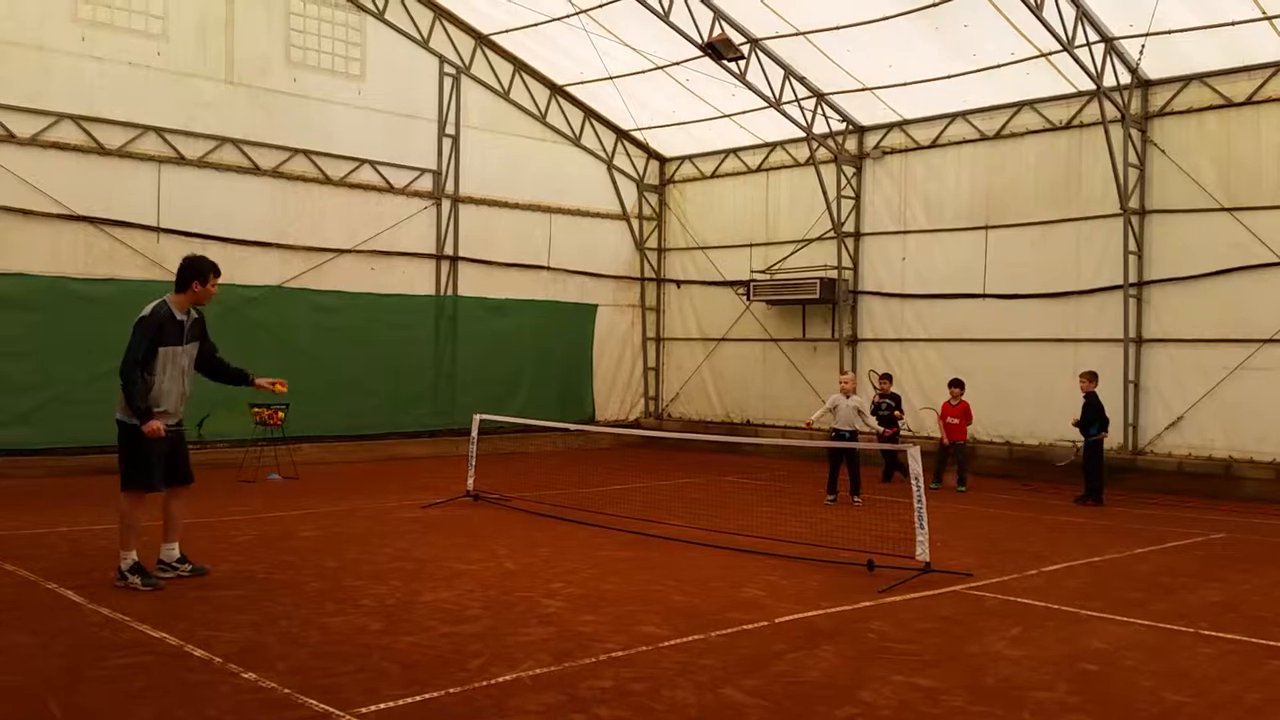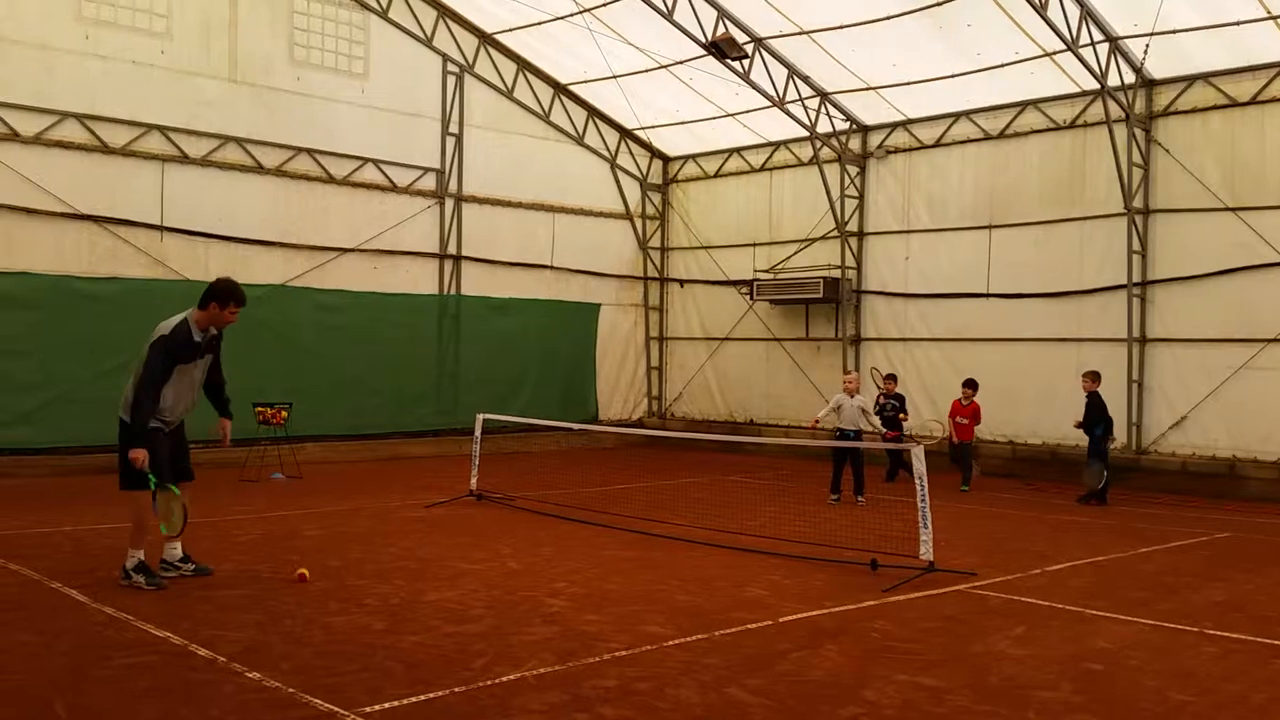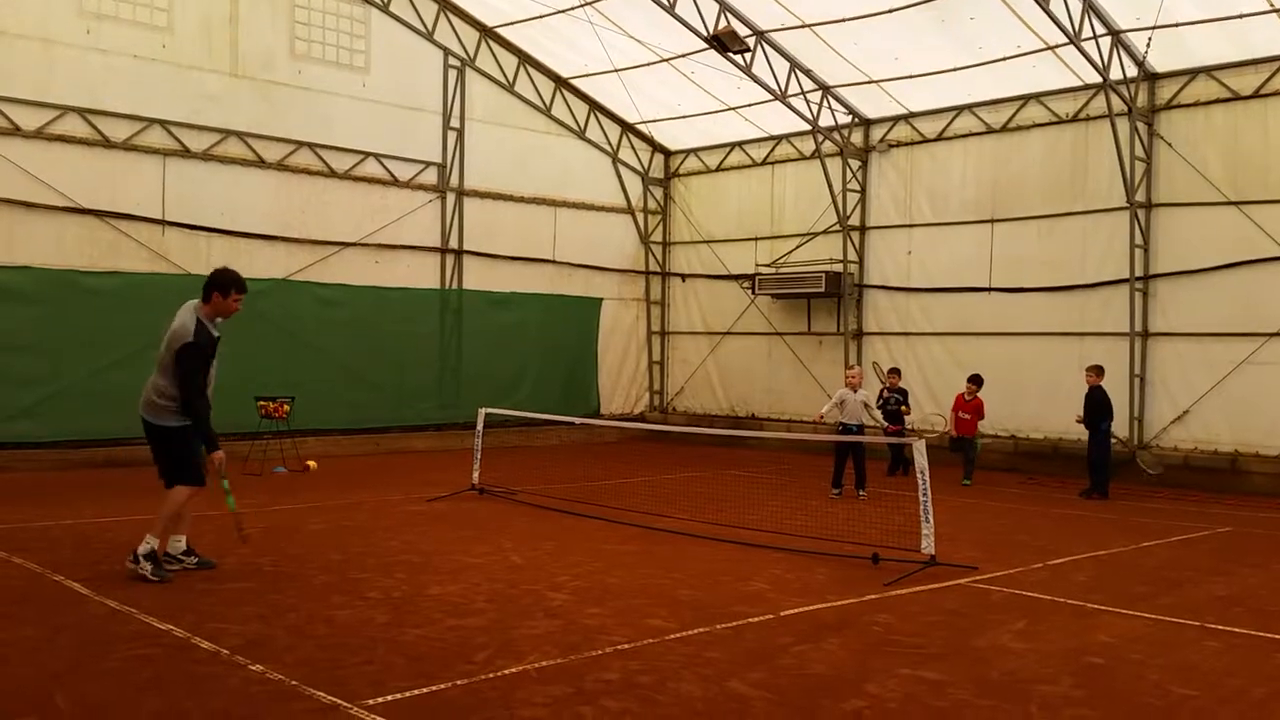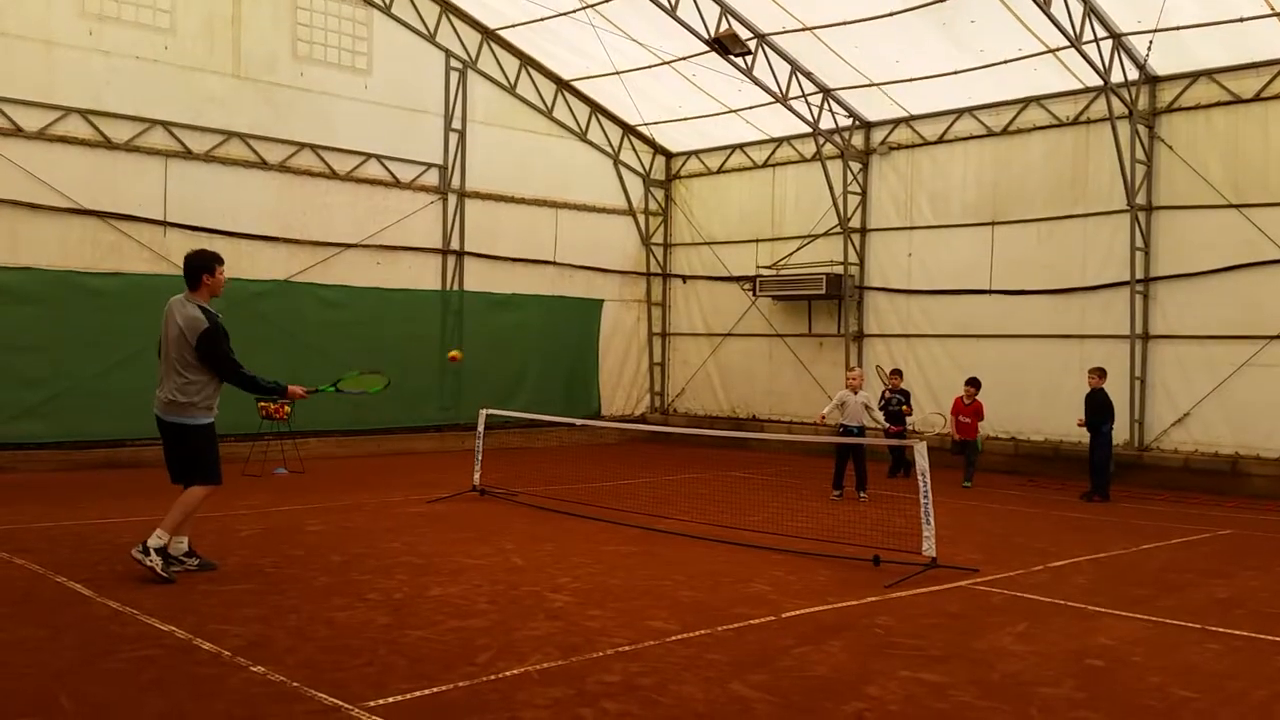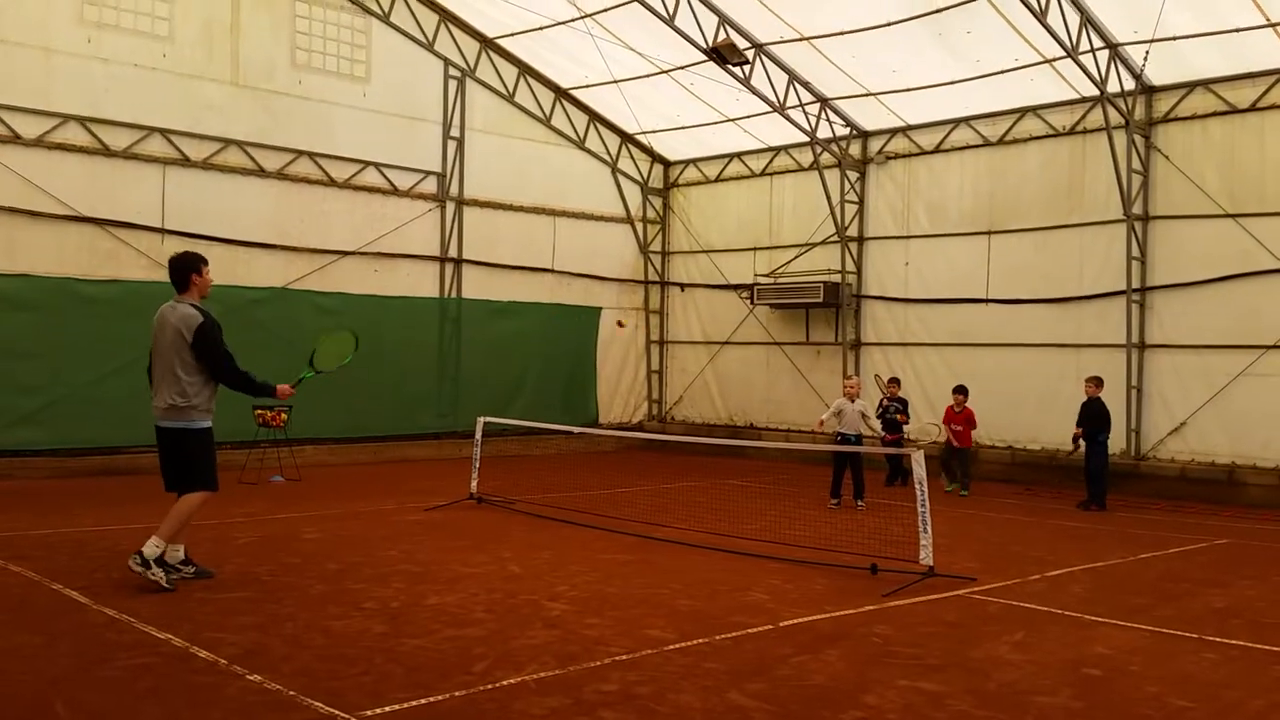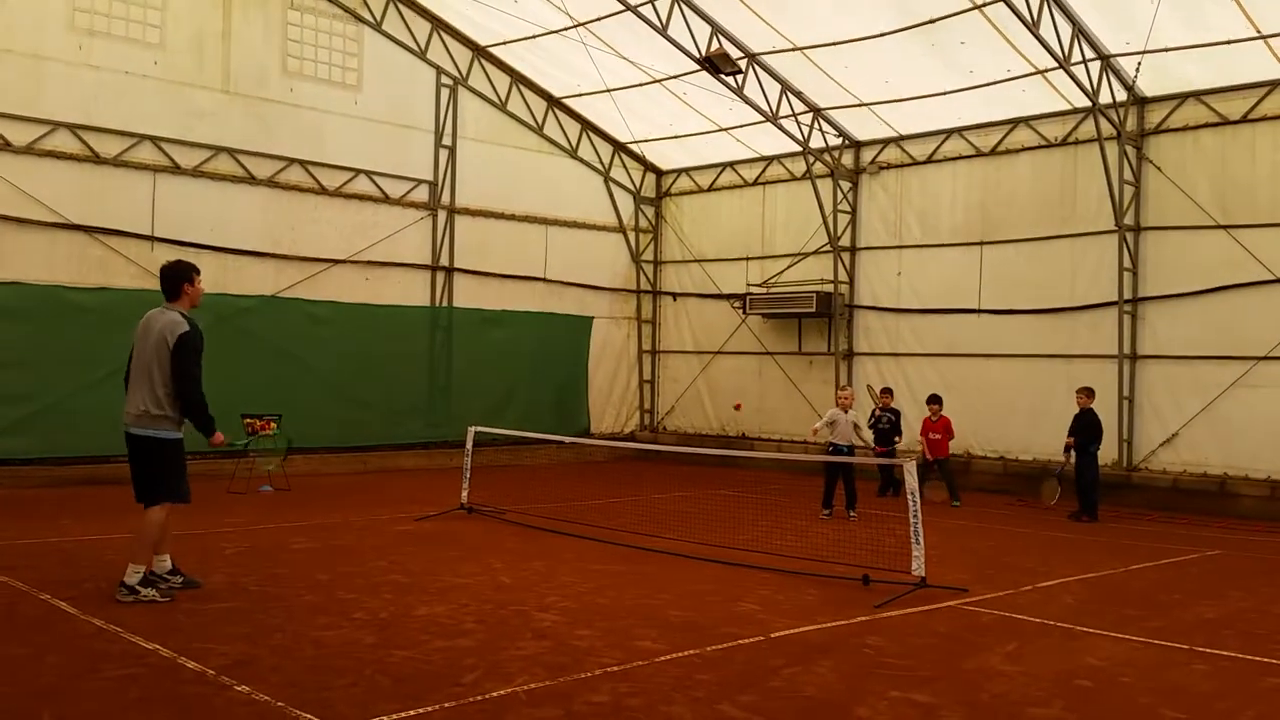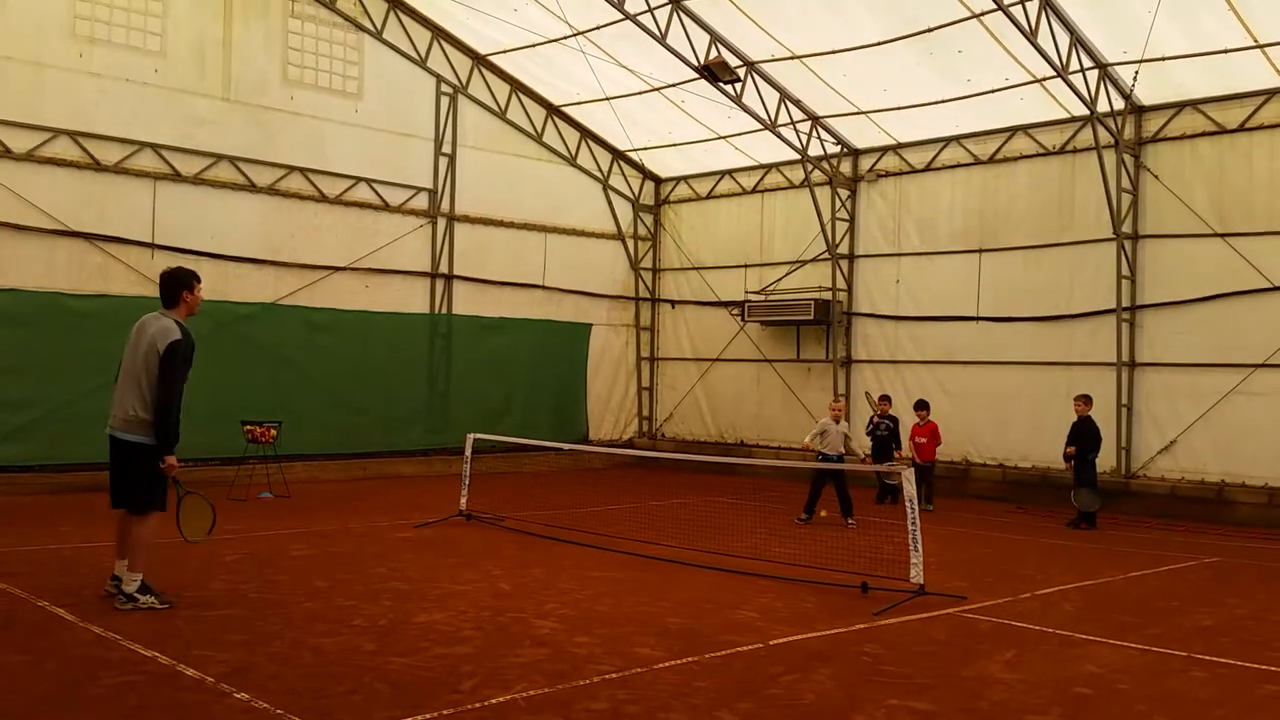
dt=0.3s
person 1, frame 1
left shoulder: (195, 319)
right shoulder: (153, 319)
left elbow: (209, 364)
right elbow: (129, 370)
left wrist: (251, 380)
right wrist: (147, 416)
left hip: (171, 420)
right hip: (141, 422)
left knee: (180, 485)
right knee: (137, 490)
left ankle: (171, 557)
right ankle: (127, 565)
person 1, frame 2
left shoulder: (212, 333)
right shoulder: (172, 337)
left elbow: (213, 376)
right elbow: (146, 388)
left wrist: (225, 414)
right wrist: (139, 442)
left hip: (172, 422)
right hip: (144, 423)
left knee: (180, 484)
right knee: (146, 490)
left ankle: (173, 557)
right ankle: (133, 564)
person 1, frame 3
left shoulder: (195, 312)
right shoulder: (196, 339)
right elbow: (195, 398)
right wrist: (213, 446)
left hip: (171, 412)
right hip: (168, 416)
left knee: (184, 482)
right knee: (188, 483)
left ankle: (177, 550)
right ankle: (144, 553)
person 1, frame 4
left shoulder: (174, 305)
right shoulder: (207, 325)
right elbow: (235, 374)
right wrist: (283, 390)
left hip: (170, 409)
right hip: (191, 414)
left knee: (194, 482)
right knee: (204, 484)
left ankle: (179, 550)
right ankle: (152, 546)
person 1, frame 5
left shoulder: (163, 314)
right shoulder: (201, 321)
left elbow: (153, 368)
right elbow: (228, 372)
right wrist: (271, 390)
left hip: (166, 418)
right hip: (190, 421)
left knee: (187, 490)
right knee: (199, 491)
left ankle: (175, 558)
right ankle: (148, 555)
person 1, frame 6
left shoulder: (149, 320)
right shoulder: (186, 330)
left elbow: (131, 375)
right elbow: (189, 390)
right wrist: (210, 430)
left hip: (136, 425)
right hip: (160, 429)
left knee: (159, 501)
right knee: (161, 503)
left ankle: (162, 569)
right ankle: (133, 581)
person 1, frame 7
left shoulder: (144, 323)
right shoulder: (178, 338)
right elbow: (168, 398)
right wrist: (168, 449)
left hip: (120, 429)
right hip: (145, 436)
left knee: (127, 506)
right knee: (150, 510)
left ankle: (120, 573)
right ankle: (133, 589)
